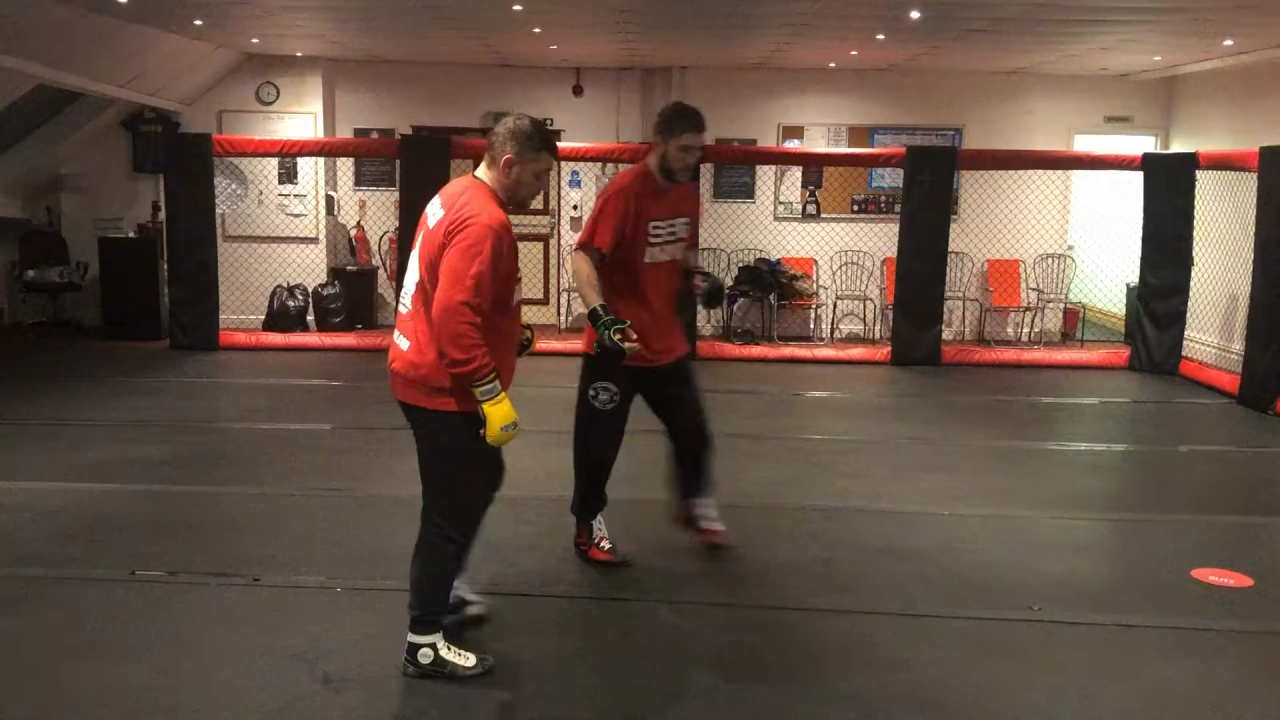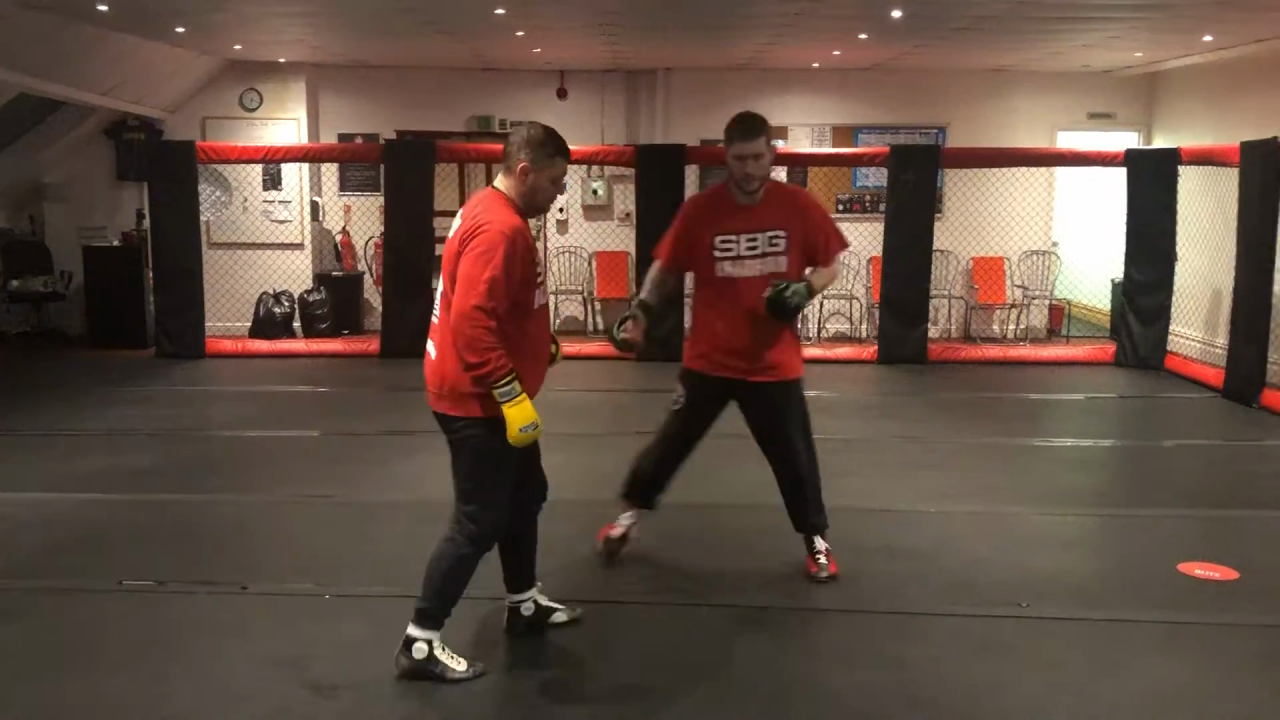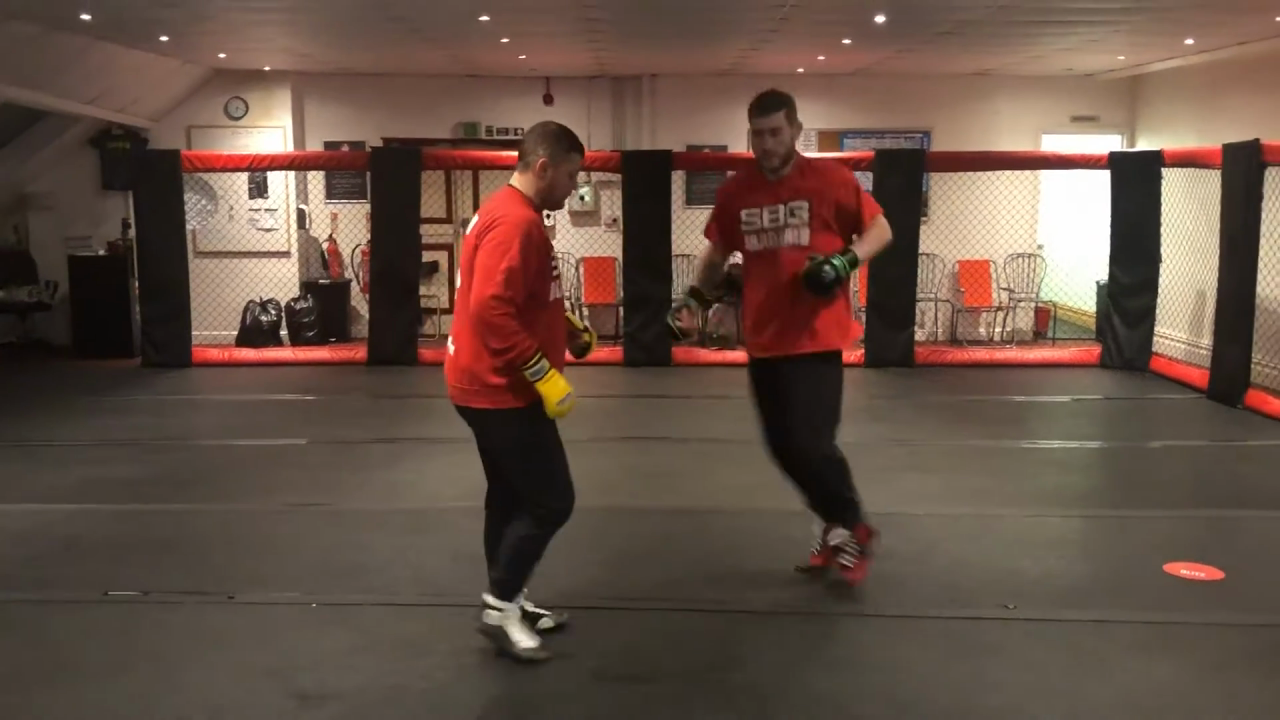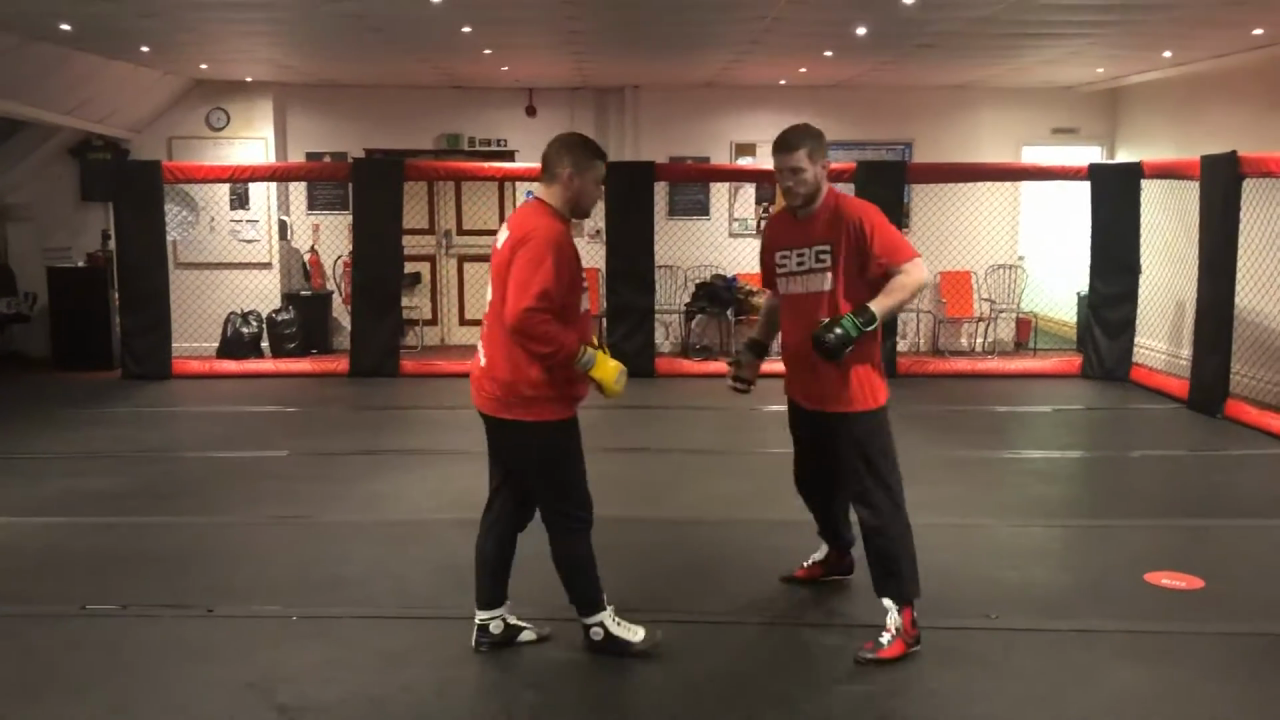
dt=0.3s
person 1, frame 1
left shoulder: (457, 194)
right shoulder: (484, 222)
right elbow: (456, 318)
left wrist: (509, 328)
right wrist: (493, 396)
left hip: (428, 374)
right hip: (445, 389)
left knee: (482, 480)
right knee: (453, 510)
left ankle: (441, 587)
right ankle: (424, 644)
person 1, frame 2
left shoulder: (488, 210)
right shoulder: (500, 229)
right elbow: (474, 323)
left wrist: (541, 336)
right wrist: (513, 398)
left hip: (484, 395)
right hip: (477, 400)
left knee: (524, 494)
right knee: (481, 518)
left ankle: (524, 602)
right ankle: (421, 641)
person 1, frame 3
left shoulder: (511, 211)
right shoulder: (515, 222)
right elbow: (492, 310)
left wrist: (568, 329)
right wrist: (544, 376)
left hip: (494, 386)
right hip: (501, 390)
left knee: (512, 497)
right knee: (551, 499)
left ankle: (506, 604)
right ankle: (501, 607)
person 1, frame 4
left shoulder: (527, 220)
right shoulder: (546, 235)
right elbow: (528, 320)
left wrist: (584, 342)
right wrist: (592, 362)
left hip: (505, 393)
right hip: (533, 402)
left knee: (508, 507)
right knee: (569, 514)
left ankle: (490, 619)
right ankle: (597, 622)
person 2, frame 1
left shoulder: (687, 192)
right shoulder: (624, 191)
right elbow: (583, 257)
left wrist: (695, 275)
right wrist: (603, 318)
left hip: (667, 343)
right hip: (616, 344)
left knee: (693, 431)
right knee: (599, 441)
left ankle: (696, 506)
right ankle: (589, 525)
person 2, frame 2
left shoulder: (800, 206)
right shoulder: (701, 209)
left elbow: (833, 259)
right elbow: (667, 265)
left wrist: (805, 288)
right wrist: (643, 310)
left hip: (773, 362)
right hip: (708, 360)
left knee: (794, 457)
right knee: (670, 445)
left ankle: (814, 538)
right ankle: (629, 514)
person 2, frame 3
left shoulder: (830, 179)
right shoulder: (736, 190)
left elbow: (880, 230)
right elbow: (717, 251)
left wrist: (845, 261)
right wrist: (695, 296)
left hip: (816, 338)
right hip: (764, 340)
left knee: (810, 441)
right knee: (784, 443)
left ankle: (854, 528)
right ankle: (834, 526)
person 2, frame 4
left shoulder: (857, 217)
right shoulder: (776, 227)
left elbow: (914, 274)
left wrist: (860, 321)
right wrist: (754, 349)
left hip: (852, 387)
right hip: (802, 387)
left knee: (874, 496)
right knee: (812, 480)
left ankle: (901, 615)
right ankle: (837, 553)
